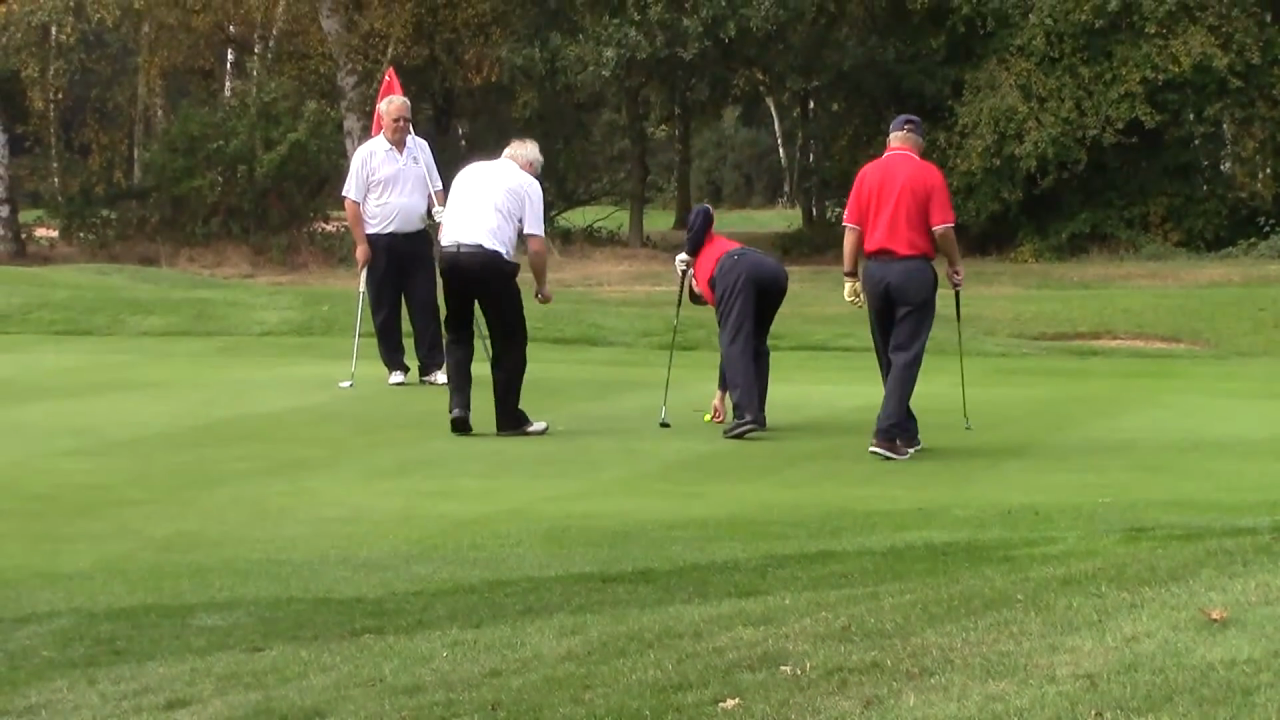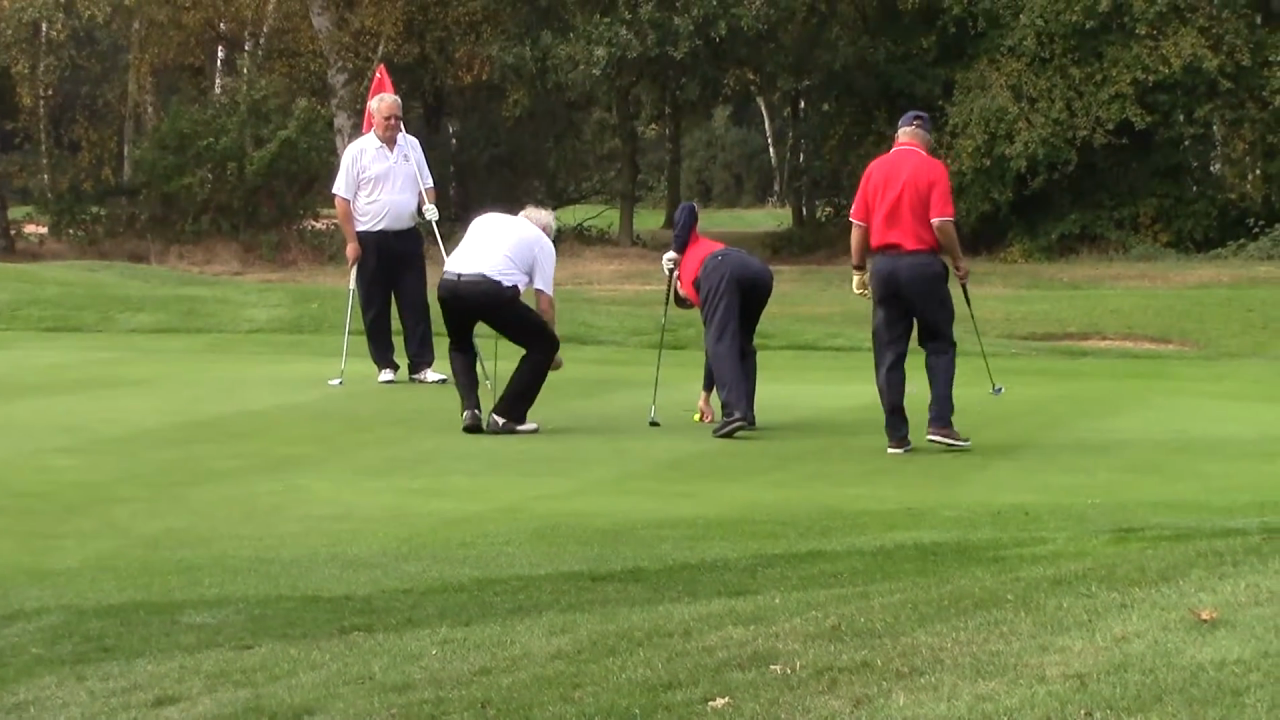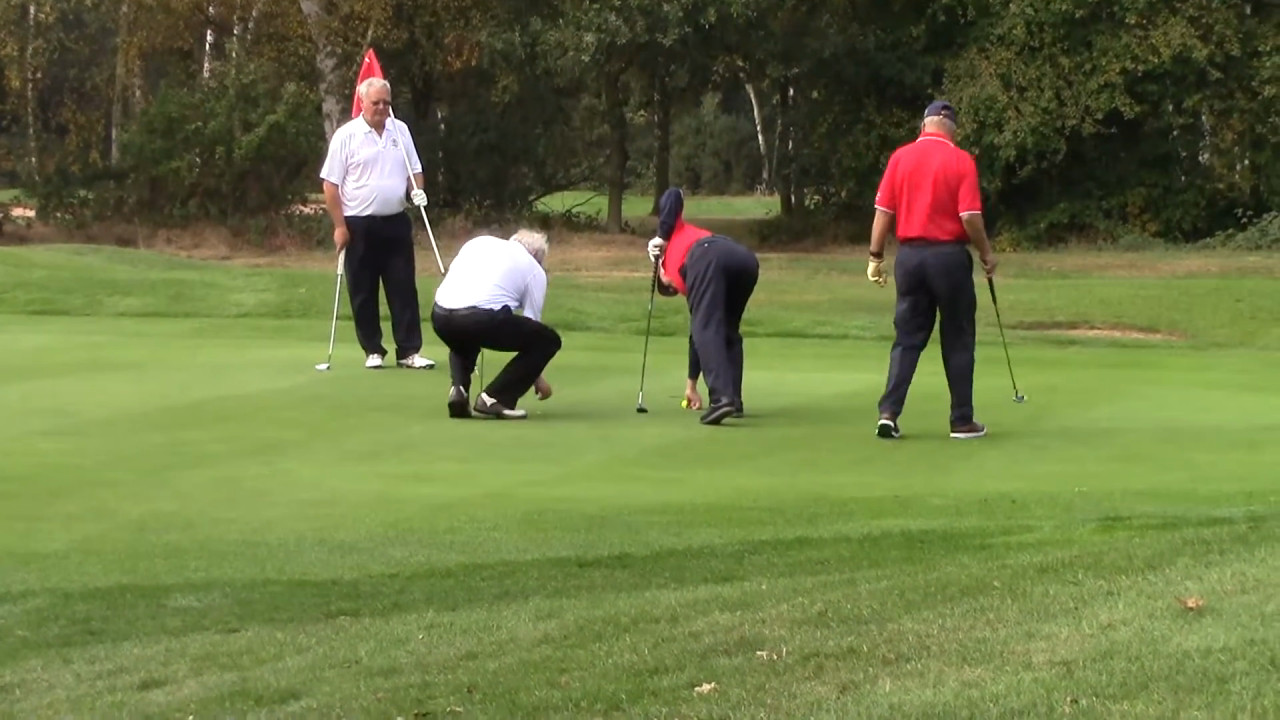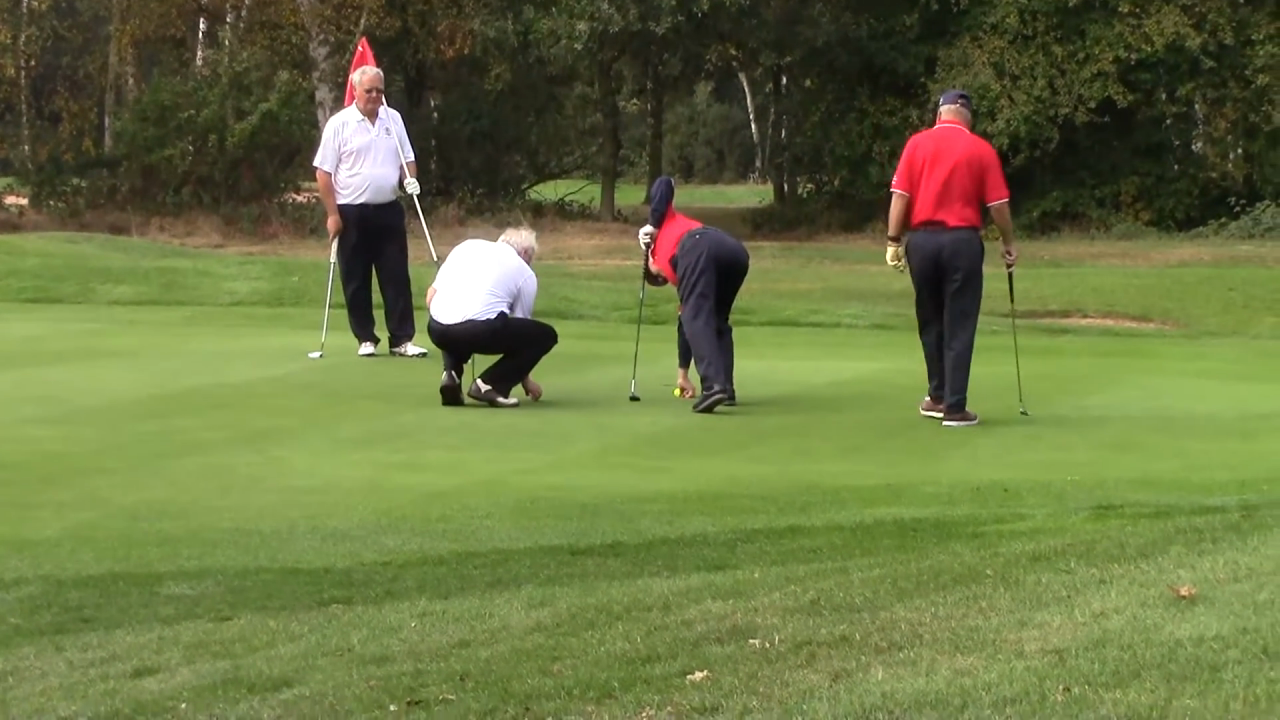
dt=0.4s
person 1, frame 1
left shoulder: (866, 172)
right shoulder: (929, 173)
left elbow: (852, 229)
right elbow: (943, 229)
left wrist: (851, 276)
right wrist: (955, 265)
left hip: (875, 270)
right hip: (913, 270)
left knee: (889, 354)
right knee: (906, 356)
left ankle: (905, 433)
right ankle: (886, 435)
person 1, frame 2
left shoulder: (874, 168)
right shoulder: (934, 168)
left elbow: (859, 224)
right elbow: (941, 223)
left wrist: (858, 269)
right wrist: (958, 260)
left hip: (884, 264)
right hip: (922, 264)
left knee: (888, 353)
right knee: (939, 344)
left ankle: (896, 436)
right ankle: (939, 423)
person 1, frame 3
left shoulder: (900, 156)
right shoulder: (961, 160)
left elbow: (883, 212)
right elbow: (970, 216)
left wrist: (875, 257)
right wrist: (985, 253)
left hip: (909, 255)
right hip: (949, 255)
left knee: (907, 338)
right knee: (958, 339)
left ankle: (889, 410)
right ankle: (962, 421)
person 1, frame 4
left shoulder: (917, 142)
right shoulder: (982, 149)
left elbow: (900, 195)
right elbow: (998, 204)
left wrist: (893, 241)
right wrist: (1009, 244)
left hip: (922, 239)
right hip: (963, 241)
left knee: (930, 323)
right knee: (959, 327)
left ankle: (937, 397)
right ankle: (954, 407)
person 2, frame 1
left shoulder: (422, 147)
right shoulder: (367, 153)
left elbow: (435, 187)
right elbow: (352, 201)
left wrist: (439, 208)
right wrist: (362, 243)
left hip: (417, 238)
right hip: (381, 241)
left knee: (426, 305)
right knee: (385, 309)
left ankle: (432, 367)
right ankle: (395, 368)
person 2, frame 2
left shoulder: (412, 145)
right shoulder: (357, 150)
left elbow: (425, 184)
right elbow: (342, 199)
left wrist: (429, 204)
right wrist: (352, 241)
left hip: (407, 236)
right hip: (371, 239)
left knee: (416, 303)
right knee: (375, 307)
left ankle: (421, 365)
right ankle: (385, 365)
person 2, frame 3
left shoulder: (401, 130)
right shoulder: (346, 135)
left elbow: (414, 169)
right elbow: (331, 183)
left wrist: (418, 190)
right wrist: (340, 226)
left hip: (396, 222)
right hip: (359, 224)
left knee: (404, 288)
right knee: (363, 292)
left ankle: (409, 351)
right ankle: (373, 351)
person 2, frame 4
left shoulder: (394, 119)
right shoulder: (339, 123)
left elbow: (407, 158)
right elbow: (323, 171)
left wrist: (410, 178)
right wrist: (332, 214)
left hip: (389, 210)
right hip: (352, 213)
left knee: (397, 276)
right knee: (356, 281)
left ankle: (402, 339)
right ankle: (365, 339)
person 3, frame 1
left shoulder: (706, 247)
left elbow: (703, 213)
right elbow: (734, 343)
left wrist: (688, 253)
right wrist: (720, 394)
left hip: (738, 268)
right hip: (775, 272)
left knee: (735, 343)
right knee: (755, 344)
left ankle: (745, 415)
right ankle: (756, 414)
person 3, frame 2
left shoulder: (691, 249)
left elbow: (688, 210)
right elbow: (713, 346)
left wrist: (675, 251)
right wrist: (705, 397)
left hip: (723, 269)
right hip: (760, 273)
left knee: (720, 343)
right knee: (743, 344)
left ankle: (734, 412)
right ankle: (746, 413)
person 3, frame 3
right shoulder: (687, 284)
left elbow: (674, 195)
right elbow: (695, 333)
left wrist: (661, 237)
right wrist: (692, 384)
left hip: (710, 256)
right hip: (746, 260)
left knee: (707, 330)
right knee: (729, 331)
left ankle: (721, 398)
right ankle: (733, 399)
person 3, frame 4
right shoulder: (678, 276)
left elbow: (665, 184)
right elbow: (684, 323)
left wrist: (652, 225)
right wrist: (683, 373)
left hip: (700, 248)
right hip: (736, 252)
left knee: (697, 319)
right knee: (717, 321)
left ankle: (714, 386)
right ankle: (725, 387)
person 4, frame 1
left shoulder: (469, 170)
right shoulder: (528, 182)
left elbow: (445, 224)
right elbow: (536, 244)
right wrist: (542, 285)
left hip: (448, 254)
right hip: (488, 259)
left knee: (458, 334)
right knee: (510, 339)
left ankle: (459, 407)
right ankle: (510, 420)
person 4, frame 2
left shoulder: (486, 218)
right shoulder: (542, 241)
right elbow: (544, 300)
left wrist: (466, 313)
right wrist: (550, 351)
left hip: (447, 284)
right hip: (490, 289)
left knee: (460, 347)
right knee: (544, 345)
left ankle: (471, 410)
right ankle: (506, 415)
person 4, frame 3
left shoulder: (478, 242)
right shoulder: (534, 268)
left elbow: (440, 292)
right elbow: (531, 327)
right wrist: (537, 379)
left hip: (441, 316)
right hip: (482, 317)
left knee: (463, 342)
right knee: (549, 341)
left ankle: (458, 389)
right ankle: (497, 397)
person 4, frame 4
left shoulder: (467, 246)
right shoulder: (524, 272)
left elbow: (431, 297)
right elbow: (521, 329)
right wrist: (526, 381)
left hip: (436, 330)
right hip: (479, 330)
right knee: (545, 336)
left ankle: (450, 375)
right ankle: (490, 385)
